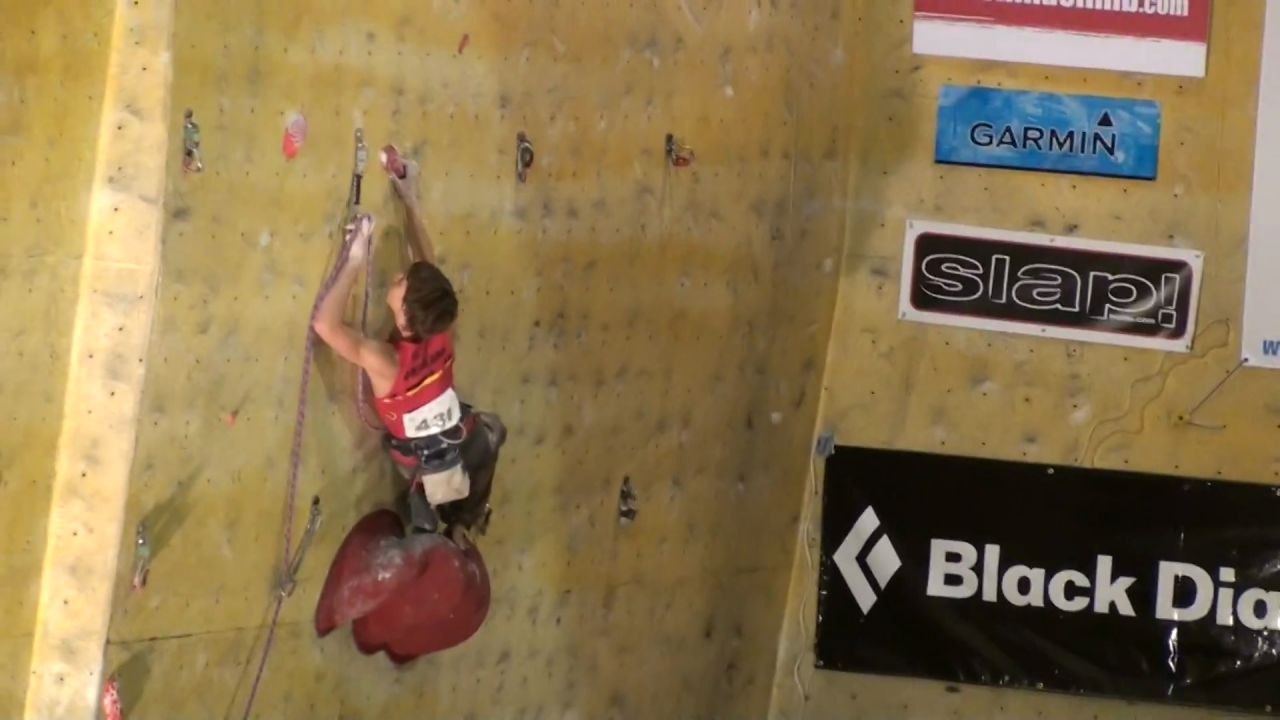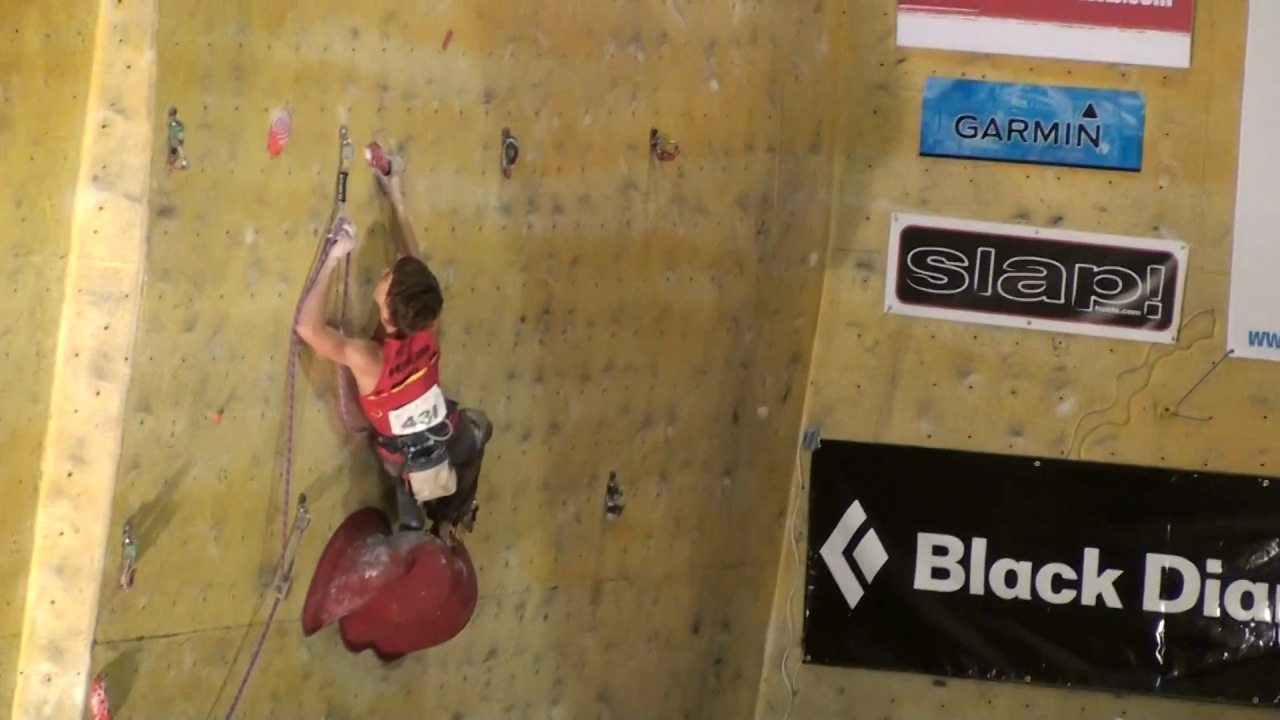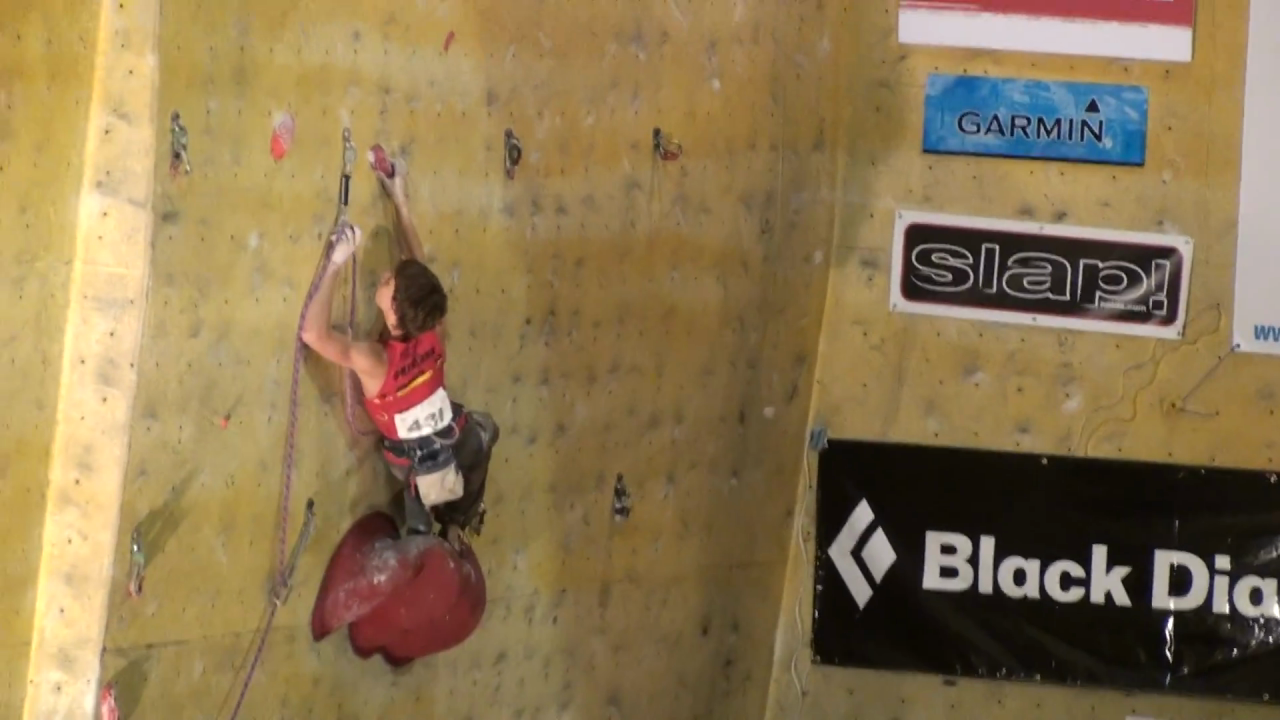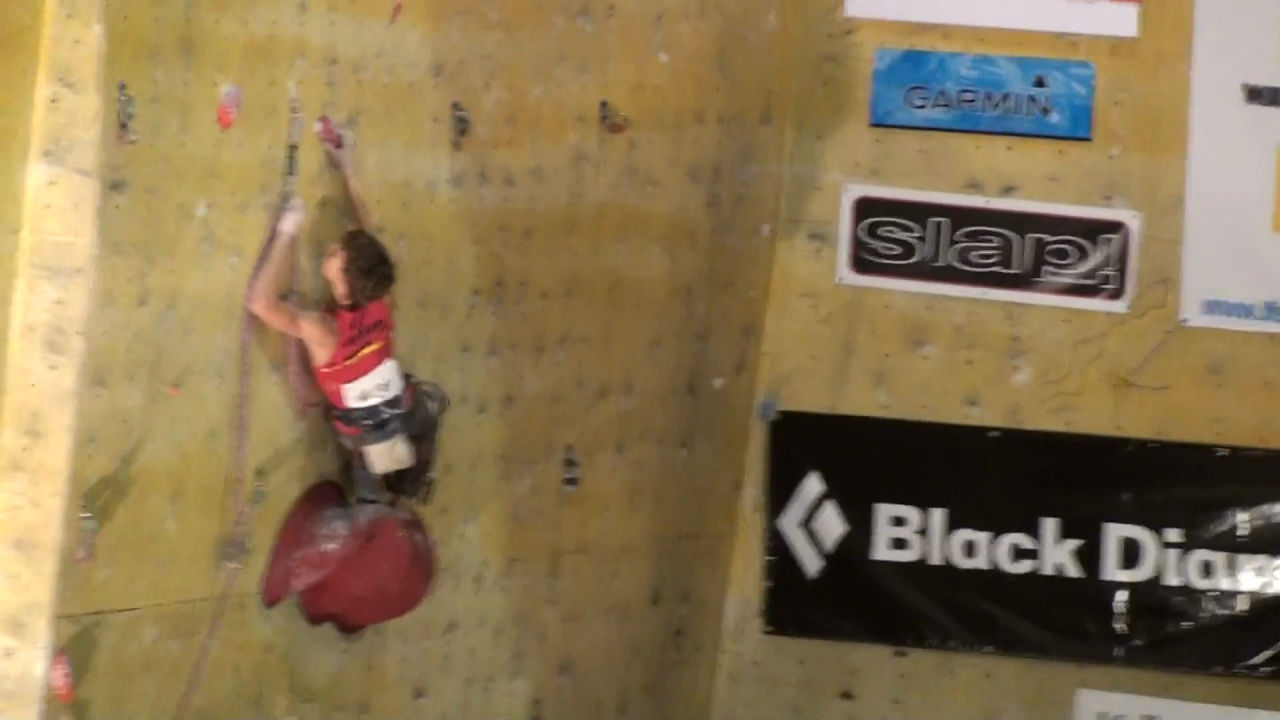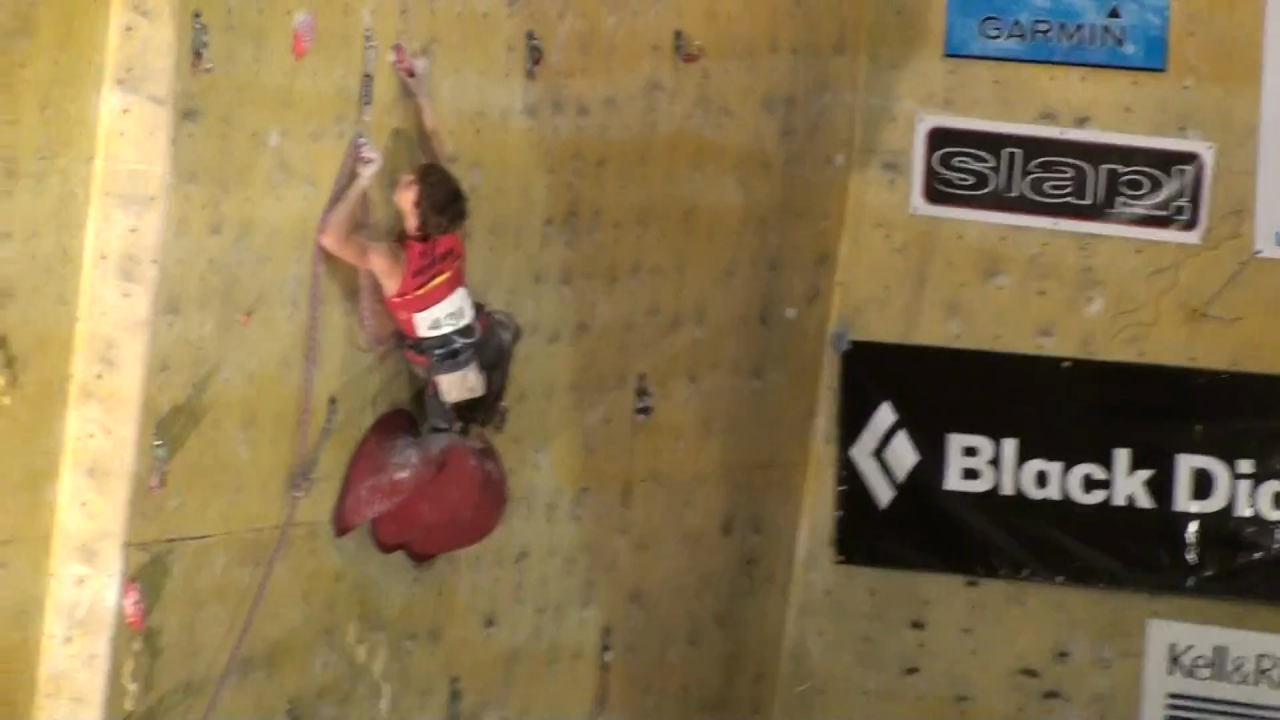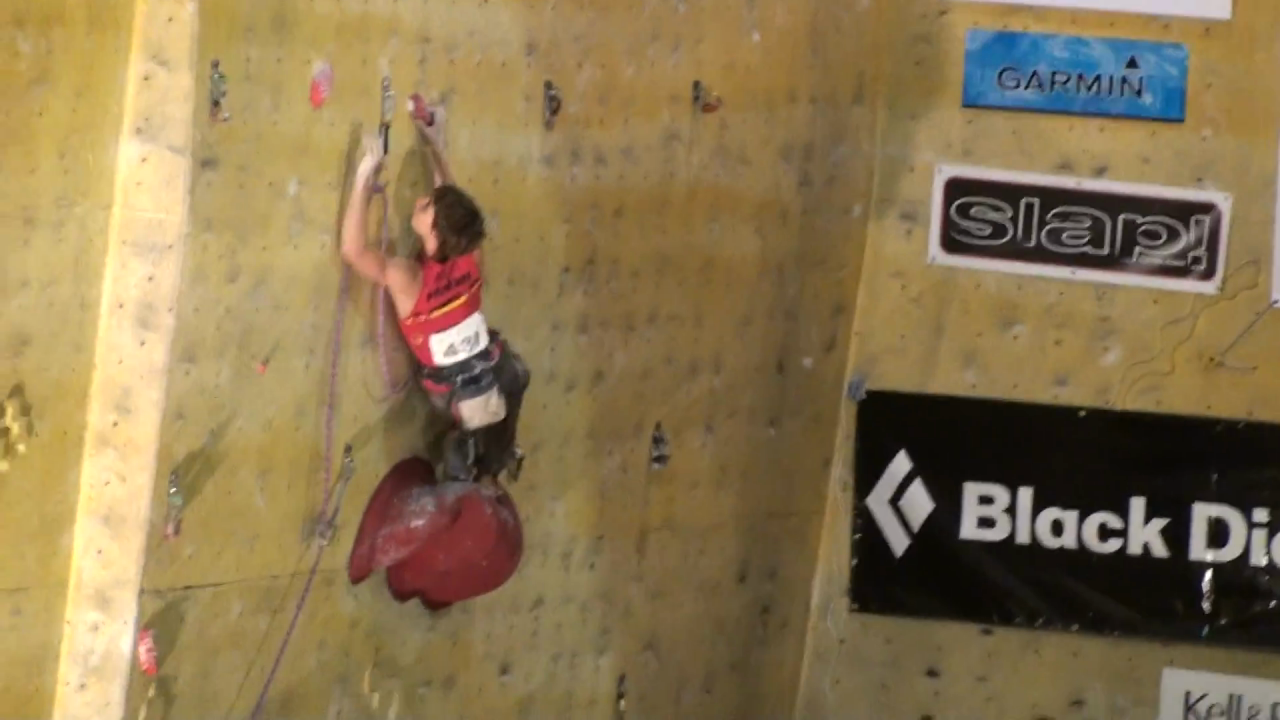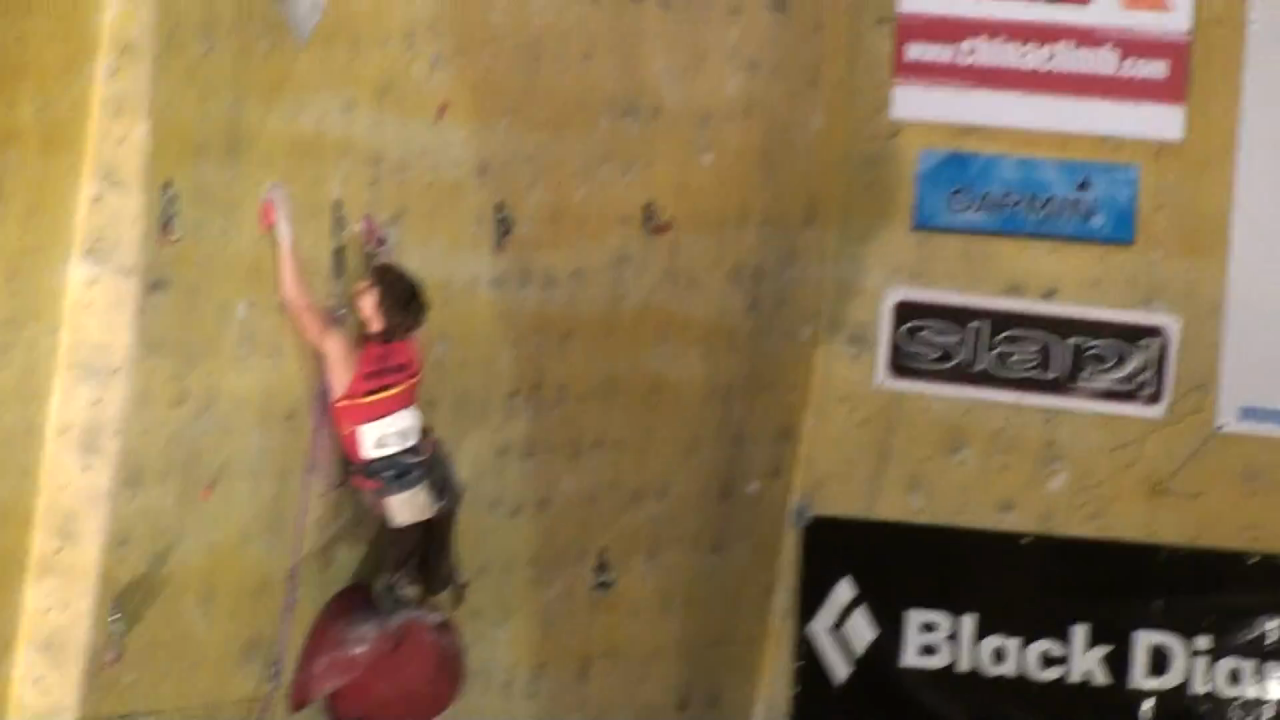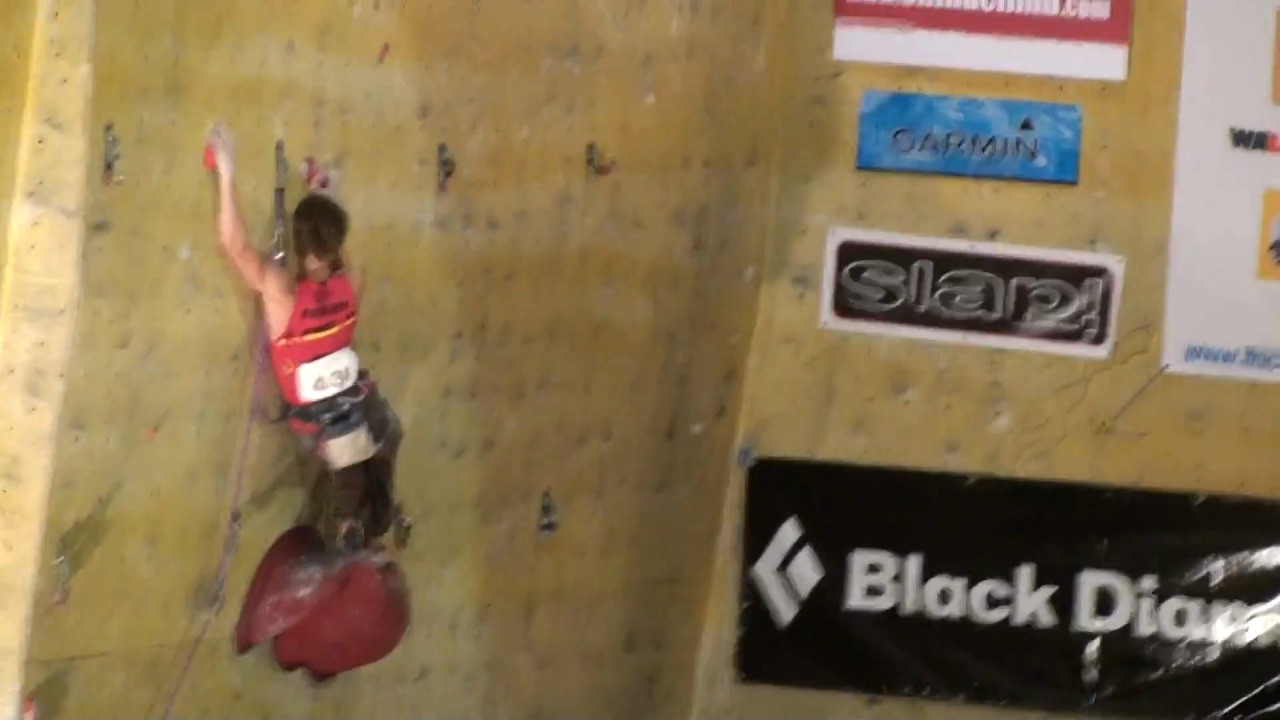
dt=0.4s
person 1, frame 1
left shoulder: (385, 362)
right shoulder: (442, 334)
left elbow: (325, 324)
right elbow: (426, 264)
left wrist: (356, 259)
right wrist: (410, 200)
left hip: (429, 470)
right hip: (466, 448)
right knee: (492, 427)
right ankle: (464, 520)
person 1, frame 2
left shoulder: (370, 358)
right shoulder: (427, 329)
left elbow: (308, 327)
right elbow: (412, 261)
left wrist: (333, 259)
right wrist: (396, 197)
left hip: (415, 467)
right hip: (454, 446)
right knee: (478, 423)
right ankle: (451, 517)
person 1, frame 3
left shoulder: (374, 361)
right shoulder: (432, 331)
left elbow: (312, 332)
right elbow: (417, 264)
left wrist: (336, 263)
right wrist: (399, 198)
left hip: (420, 470)
right hip: (460, 447)
right knee: (485, 426)
right ankle: (459, 521)
person 1, frame 4
left shoulder: (322, 330)
right shoulder: (380, 302)
left elbow: (261, 303)
right elbow: (366, 234)
left wrist: (286, 235)
right wrist: (346, 170)
left hip: (368, 439)
right hip: (408, 417)
right knee: (433, 397)
right ankle: (407, 489)
person 1, frame 5
left shoulder: (391, 261)
right shoulder: (452, 234)
left elbow: (330, 238)
right elbow: (438, 165)
left wrist: (362, 181)
right wrist: (421, 100)
left hip: (442, 366)
right hip: (482, 346)
right knee: (505, 327)
right ankle: (481, 416)
person 1, frame 6
left shoulder: (407, 279)
right shoulder: (469, 256)
left elbow: (352, 249)
right elbow: (454, 201)
left wrist: (365, 174)
right wrist: (435, 146)
left hip: (459, 395)
right hip: (499, 375)
right ankle: (494, 467)
person 1, frame 7
left shoulder: (343, 353)
right shoulder: (410, 348)
left elbow: (297, 302)
right elbow: (395, 294)
left wrist: (283, 231)
right wrist: (376, 253)
left hip: (389, 488)
right hip: (430, 473)
right ankle: (436, 587)
person 1, frame 8
left shoulder: (280, 291)
right shoulder: (350, 284)
left elbow: (235, 245)
right elbow: (336, 255)
left wrist: (226, 174)
right wrist: (318, 195)
left hip: (323, 427)
right hip: (366, 413)
left ankle: (350, 523)
right ankle: (376, 524)
